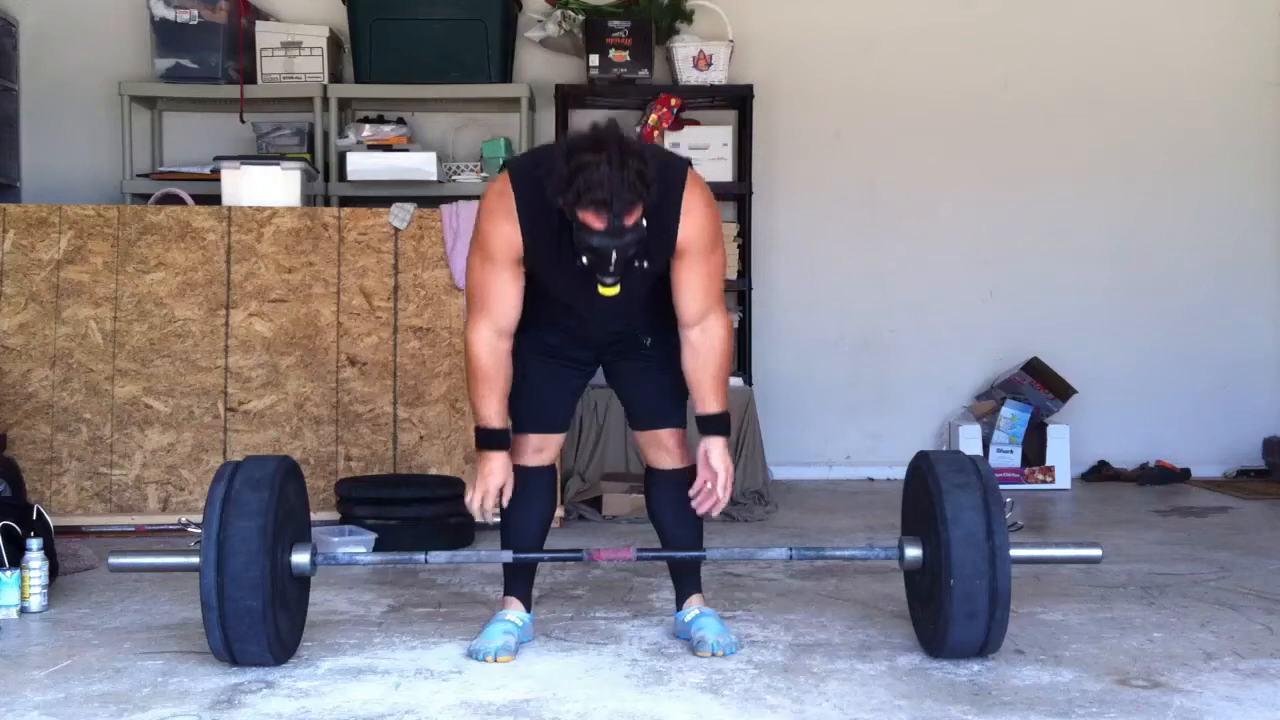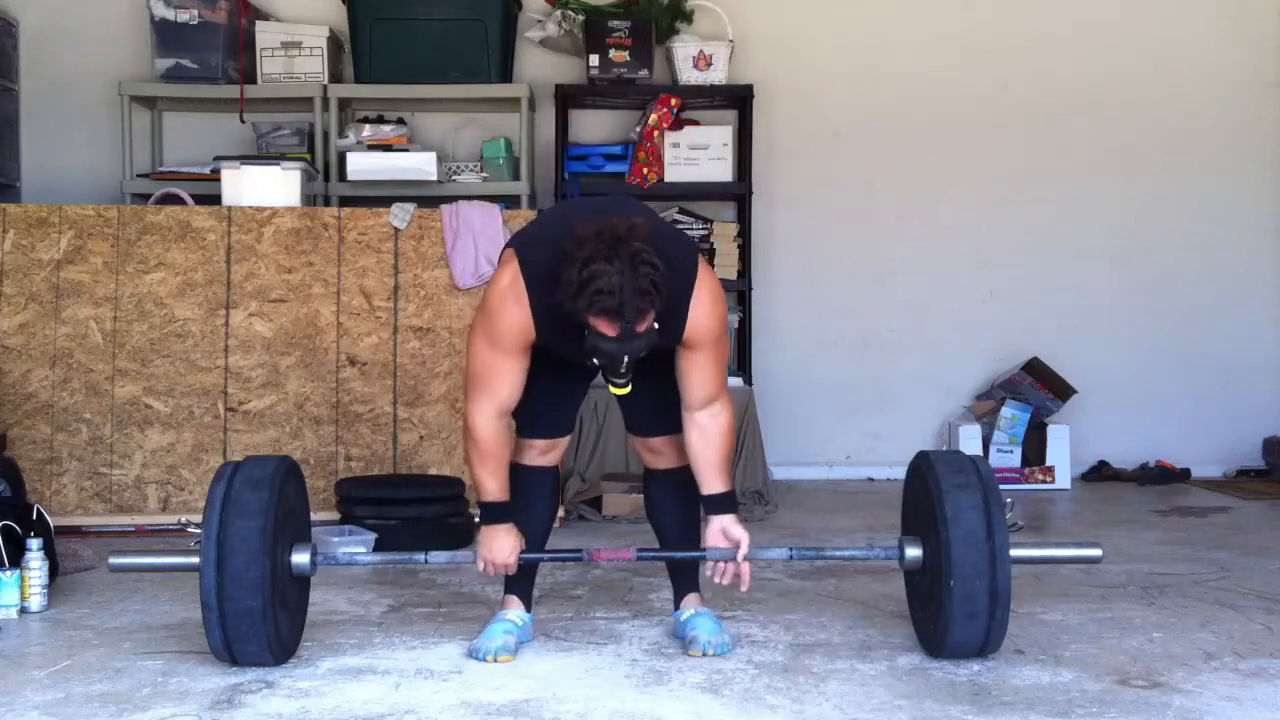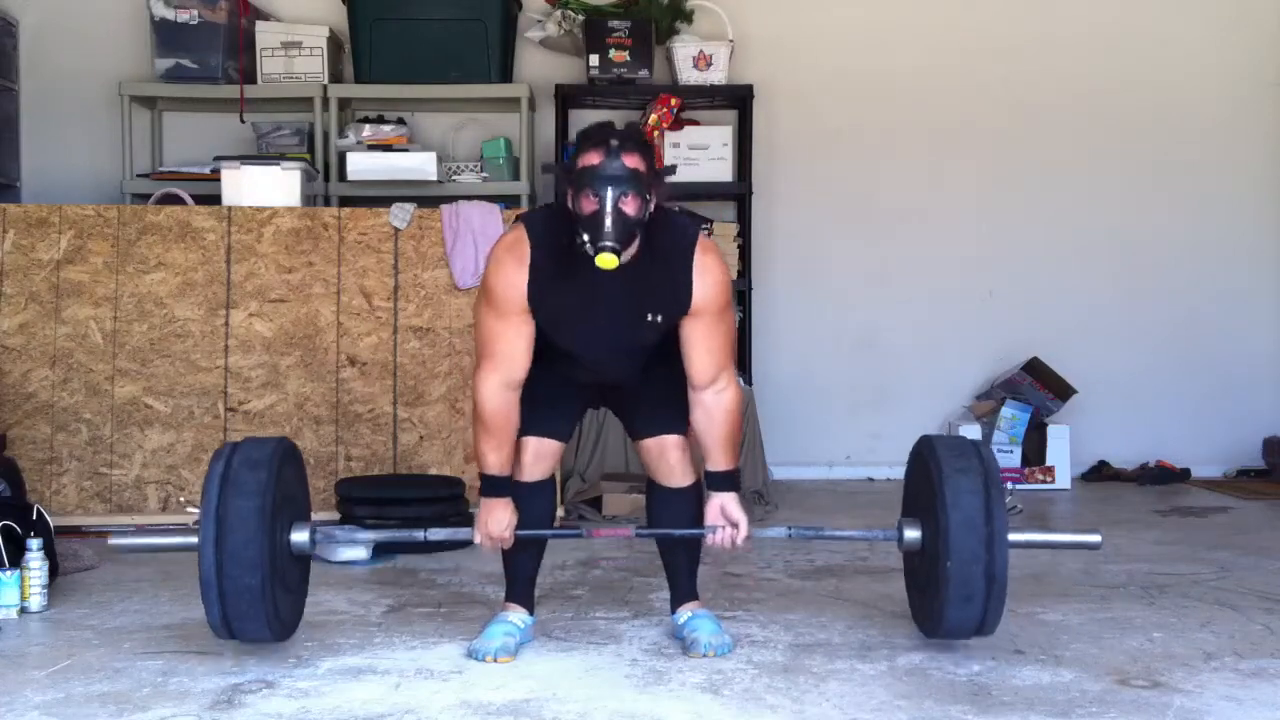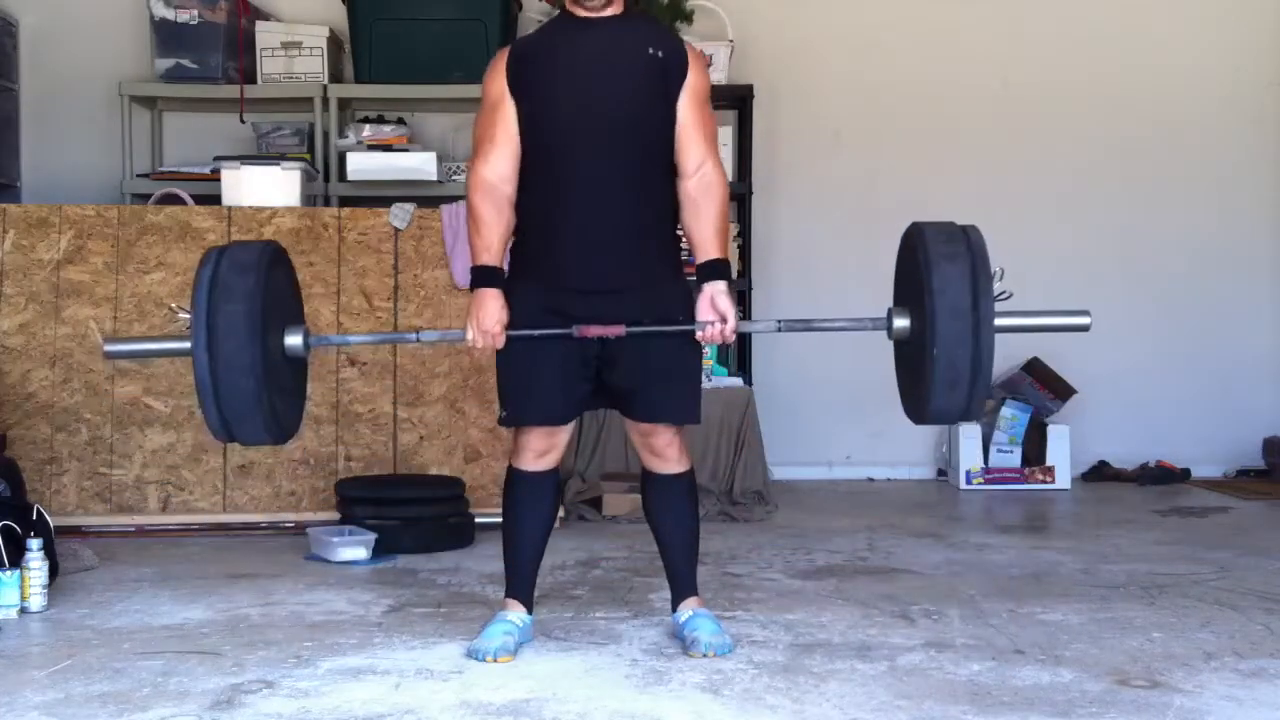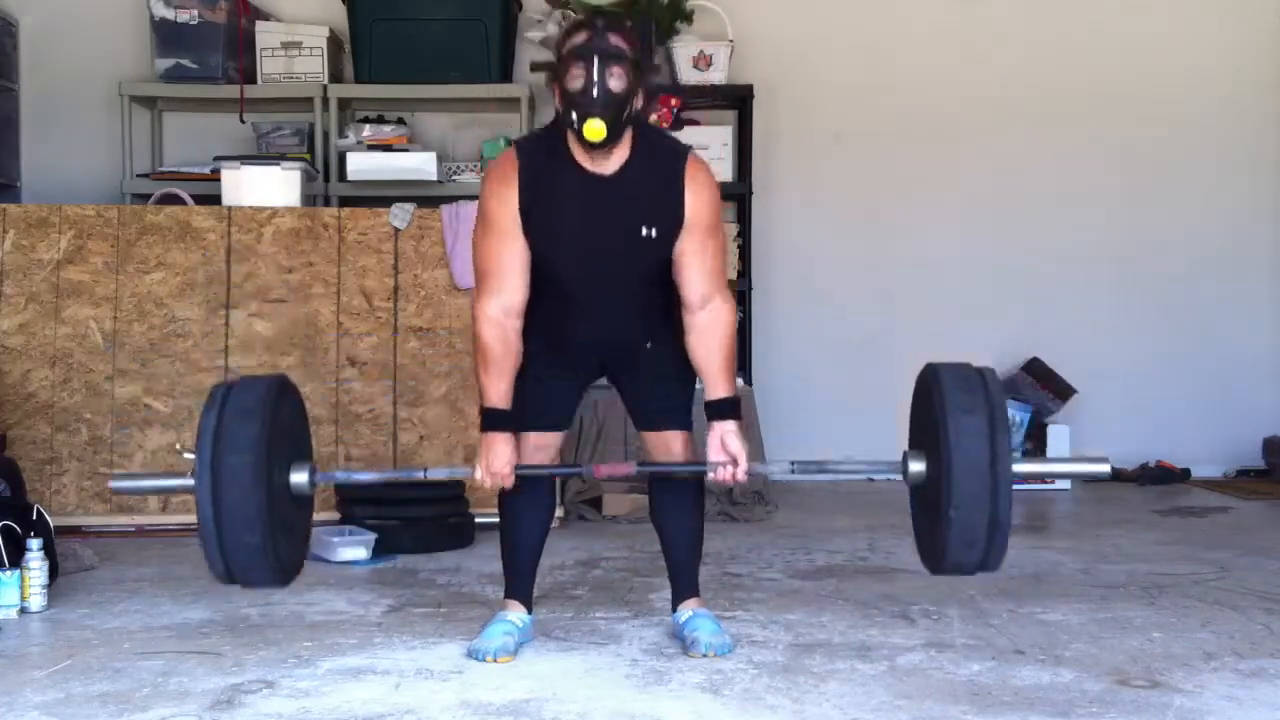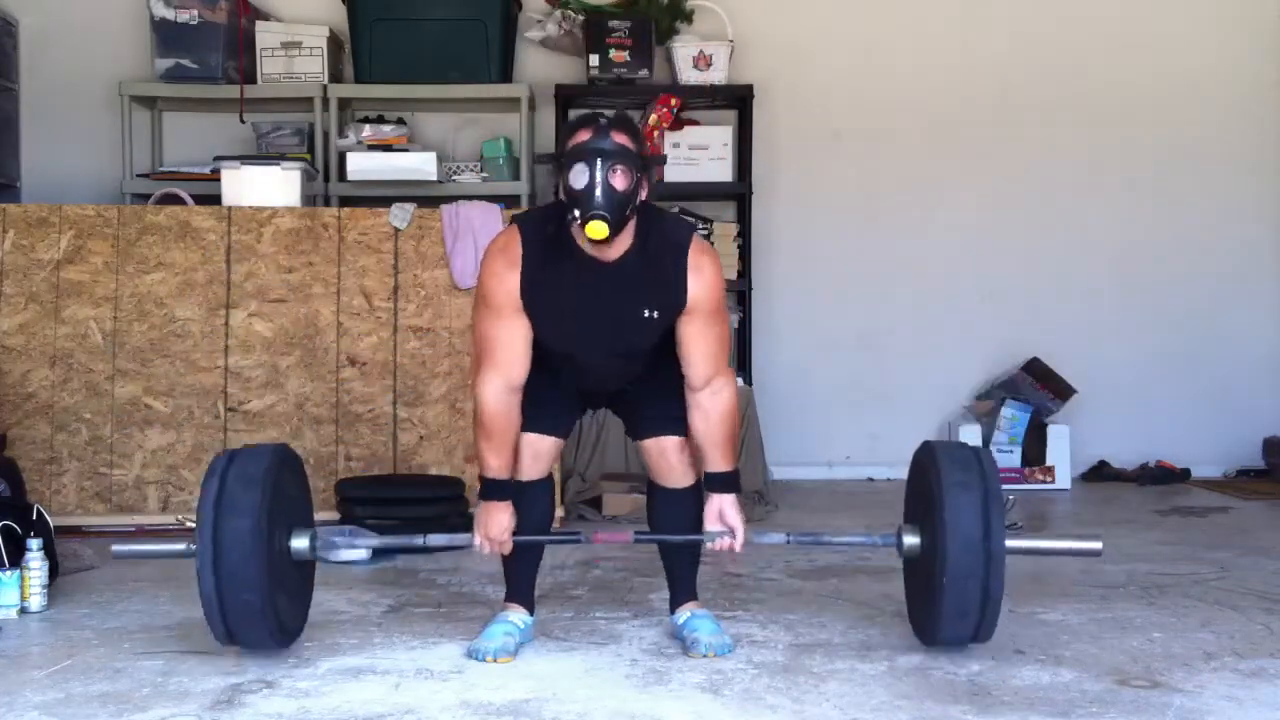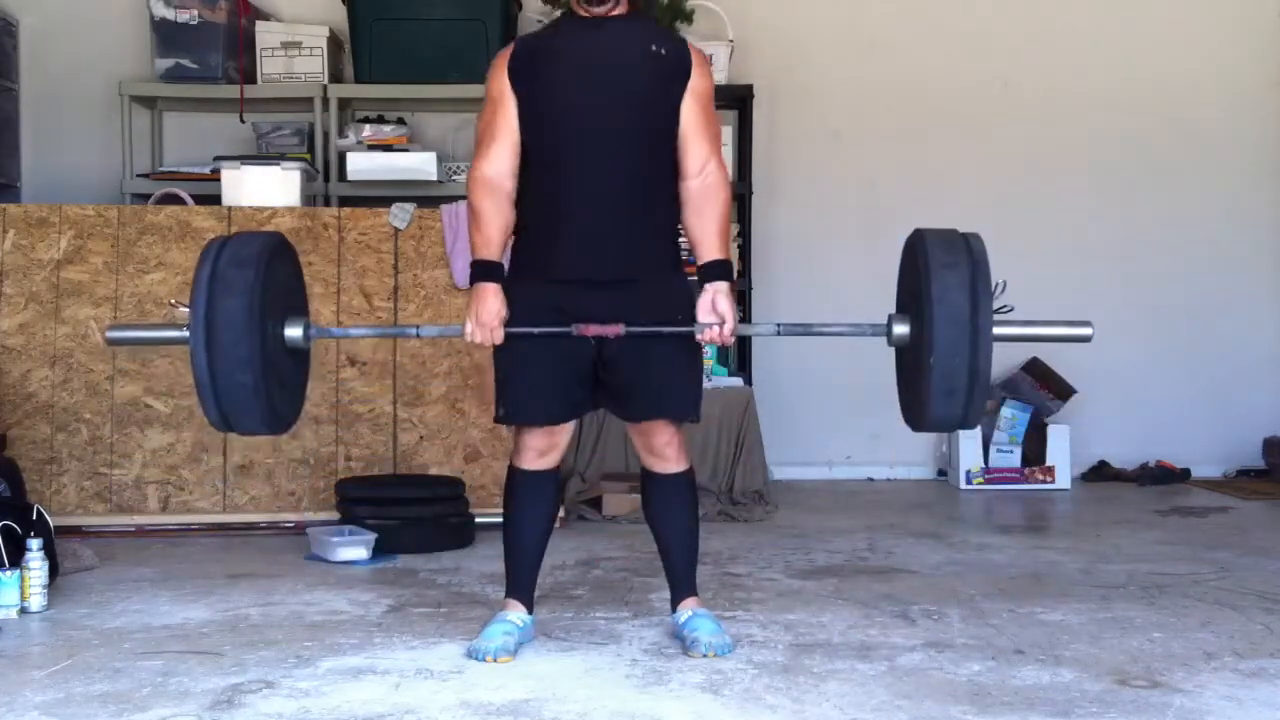
dt=0.7s
person 1, frame 1
left shoulder: (685, 200)
right shoulder: (511, 203)
left elbow: (703, 322)
right elbow: (490, 330)
left wrist: (714, 430)
right wrist: (491, 445)
left hip: (647, 326)
right hip: (548, 328)
left knee: (666, 446)
right knee: (532, 449)
left ankle: (691, 603)
right ankle: (515, 606)
person 1, frame 2
left shoulder: (695, 292)
right shoulder: (518, 287)
left elbow: (705, 409)
right elbow: (486, 413)
left wrist: (721, 511)
right wrist: (495, 518)
right hip: (552, 342)
left knee: (666, 448)
right knee: (537, 447)
left ankle: (690, 601)
right ankle: (515, 605)
person 1, frame 3
left shoulder: (695, 258)
right shoulder: (521, 255)
left elbow: (712, 384)
right elbow: (499, 381)
left wrist: (723, 487)
right wrist: (494, 490)
left hip: (650, 366)
right hip: (552, 365)
left knee: (673, 459)
right knee: (529, 460)
left ankle: (688, 606)
right ankle: (516, 610)
person 1, frame 4
right shoulder: (518, 60)
left elbow: (699, 169)
right elbow: (493, 176)
left wrist: (714, 276)
right wrist: (486, 283)
left hip: (651, 292)
right hip: (543, 295)
left knee: (663, 444)
right knee: (536, 446)
left ankle: (689, 603)
right ankle: (516, 607)
person 1, frame 5
left shoulder: (684, 175)
right shoulder: (515, 175)
left elbow: (706, 304)
right elbow: (500, 310)
left wrist: (725, 415)
right wrist: (495, 428)
left hip: (649, 329)
right hip: (551, 333)
left knee: (673, 448)
right knee: (531, 450)
left ankle: (688, 605)
right ankle: (516, 609)
person 1, frame 6
left shoulder: (689, 259)
right shoulder: (514, 255)
left elbow: (709, 383)
right elbow: (499, 384)
left wrist: (721, 490)
right wrist: (495, 497)
left hip: (649, 368)
right hip: (552, 367)
left knee: (673, 459)
right knee: (527, 458)
left ankle: (687, 607)
right ankle: (516, 609)
person 1, frame 7
left shoulder: (676, 55)
right shoulder: (522, 58)
left elbow: (702, 171)
right elbow: (494, 172)
left wrist: (716, 277)
right wrist: (486, 278)
left hip: (650, 289)
right hip: (543, 290)
left knee: (663, 444)
right knee: (536, 446)
left ankle: (687, 604)
right ankle: (517, 608)
